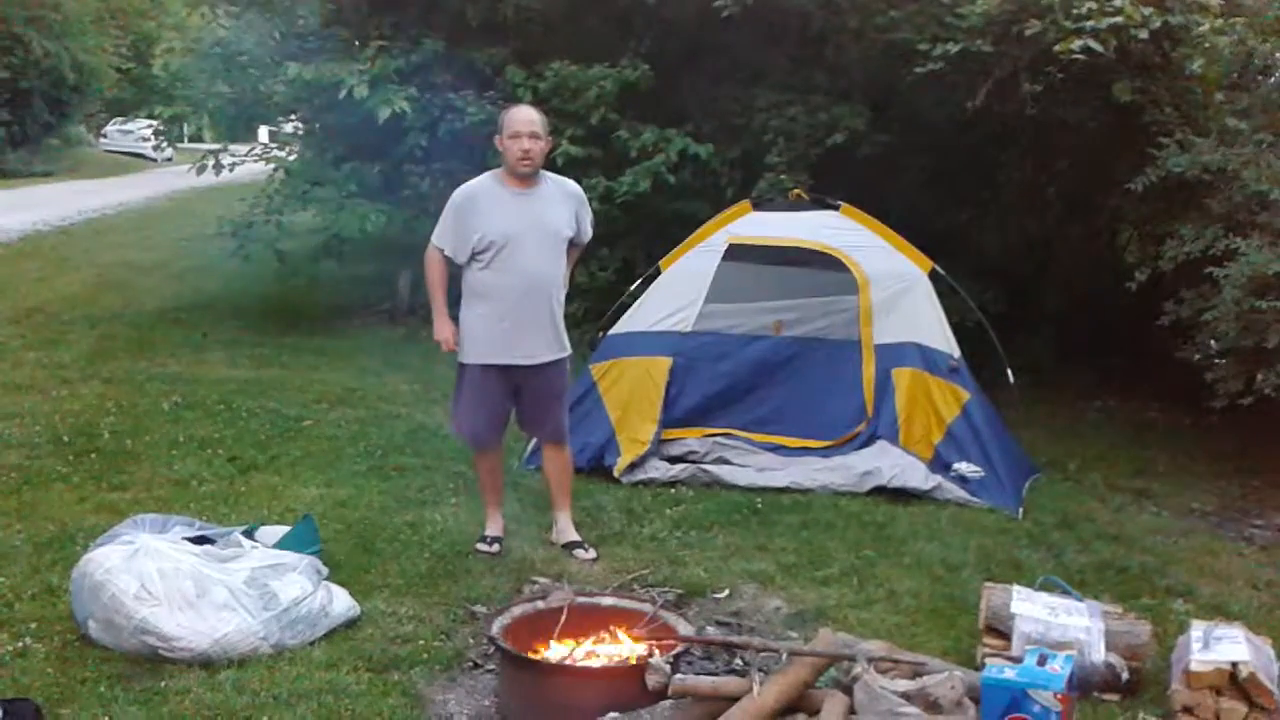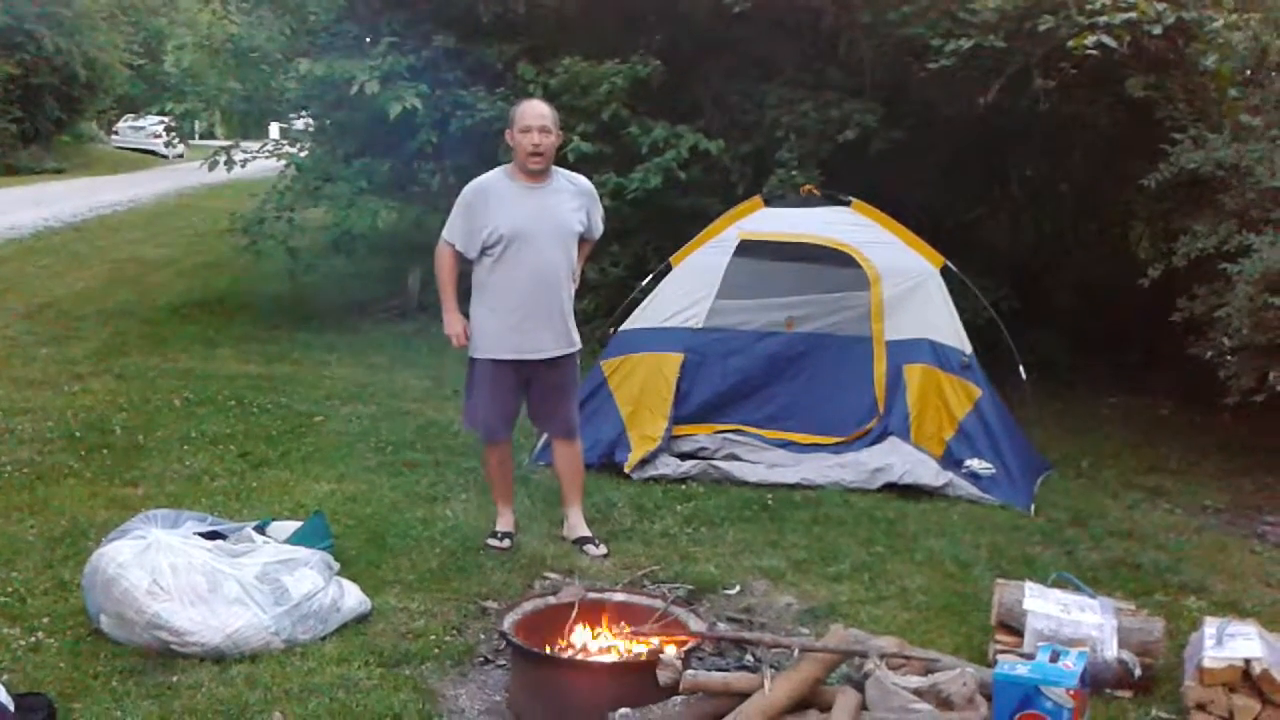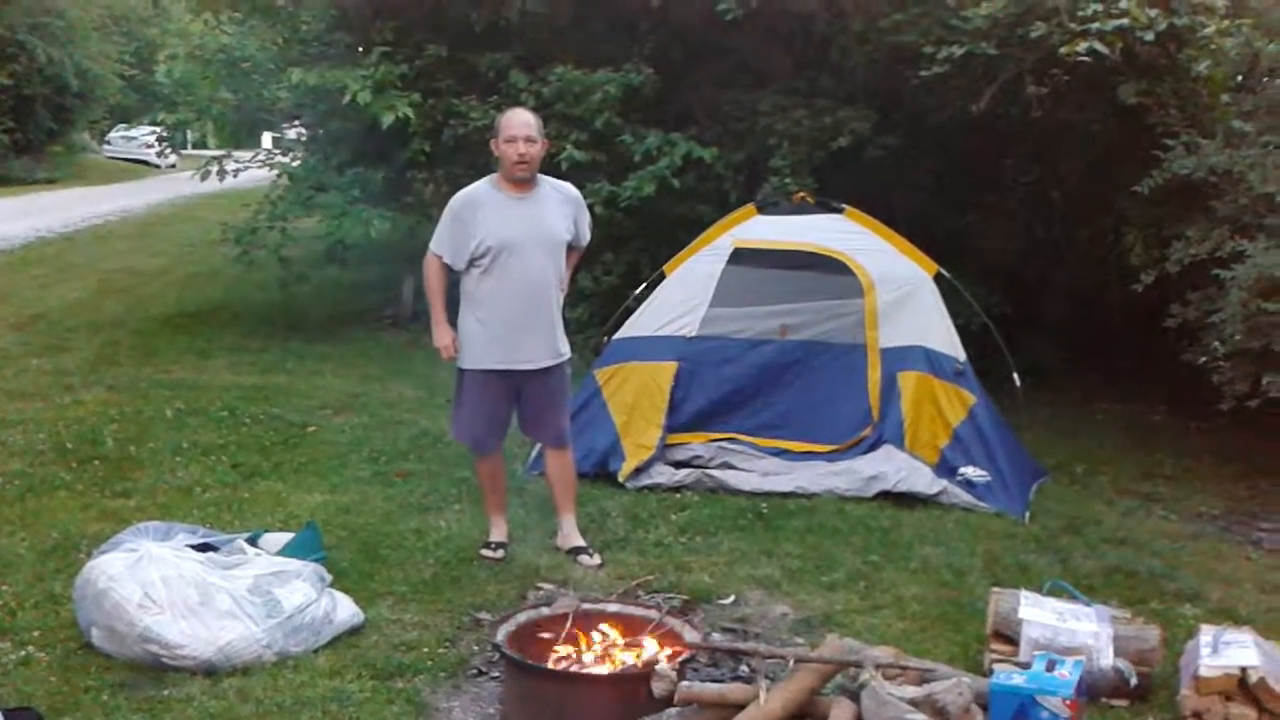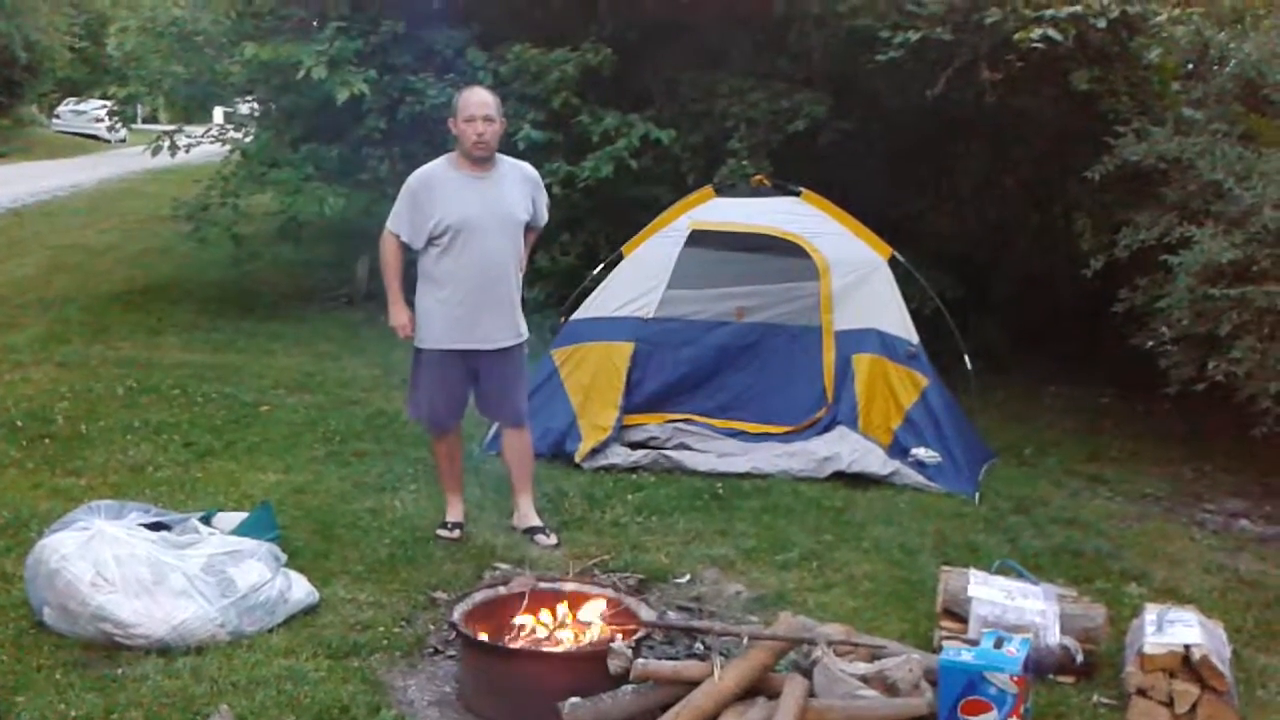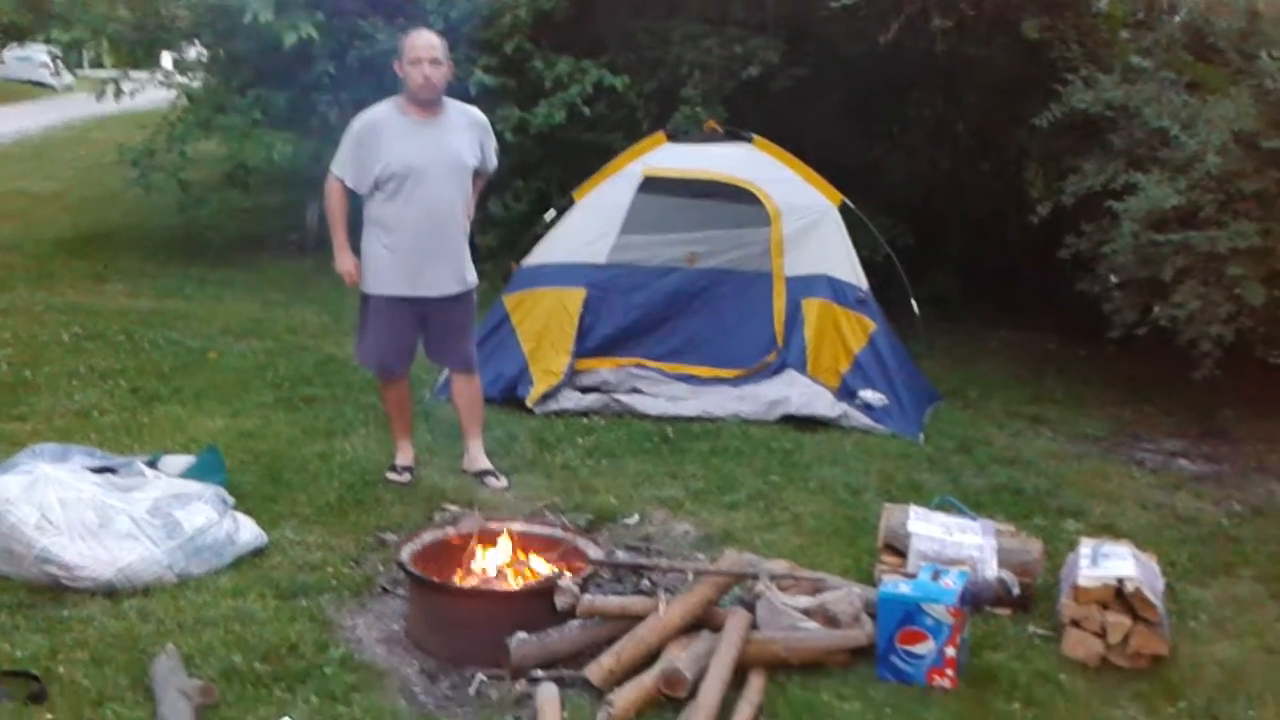
dt=1s
person 1, frame 1
left shoulder: (568, 194)
right shoulder: (471, 196)
right elbow: (435, 255)
right wrist: (440, 317)
left hip: (547, 344)
right hip: (485, 346)
left knee: (555, 436)
right knee: (485, 438)
left ankle: (564, 525)
right ankle: (494, 521)
person 1, frame 2
left shoulder: (580, 190)
right shoulder: (483, 191)
right elbow: (447, 250)
right wrist: (451, 312)
left hip: (558, 339)
right hip: (496, 342)
left knee: (565, 430)
right knee: (495, 432)
left ankle: (574, 520)
right ankle: (504, 516)
person 1, frame 3
left shoulder: (566, 198)
right shoulder: (469, 202)
right elbow: (435, 262)
right wrist: (439, 324)
left hip: (548, 349)
right hip: (485, 352)
left knee: (557, 439)
right knee: (486, 443)
left ankle: (568, 529)
right ankle: (497, 526)
person 1, frame 4
left shoulder: (525, 178)
right shoulder: (426, 181)
right elbow: (392, 240)
right wrist: (396, 303)
left hip: (505, 329)
right hip: (443, 332)
left knee: (515, 418)
right knee: (443, 422)
left ankle: (525, 510)
right ankle: (454, 506)
person 1, frame 5
left shoulder: (473, 122)
right shoulder: (372, 125)
right elbow: (336, 185)
right wrist: (342, 250)
left hip: (453, 274)
right hip: (389, 277)
left knee: (464, 364)
right knee: (392, 369)
left ankle: (475, 453)
right ankle: (403, 450)
